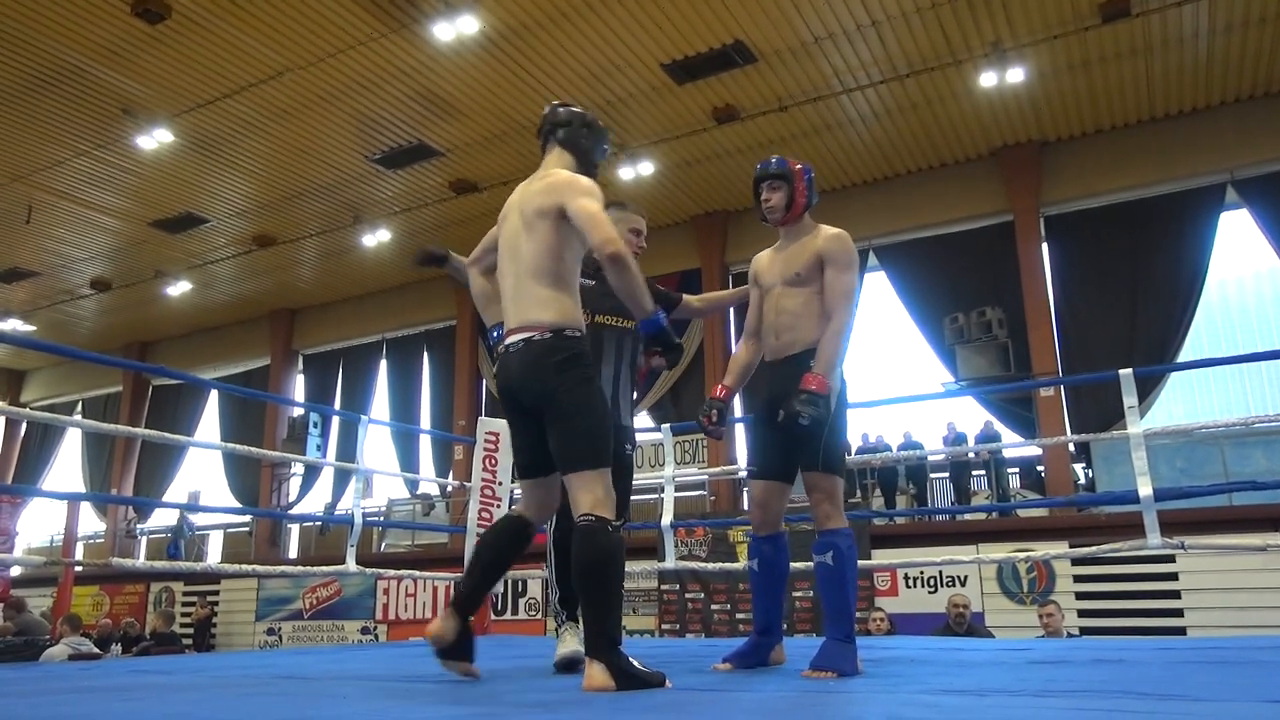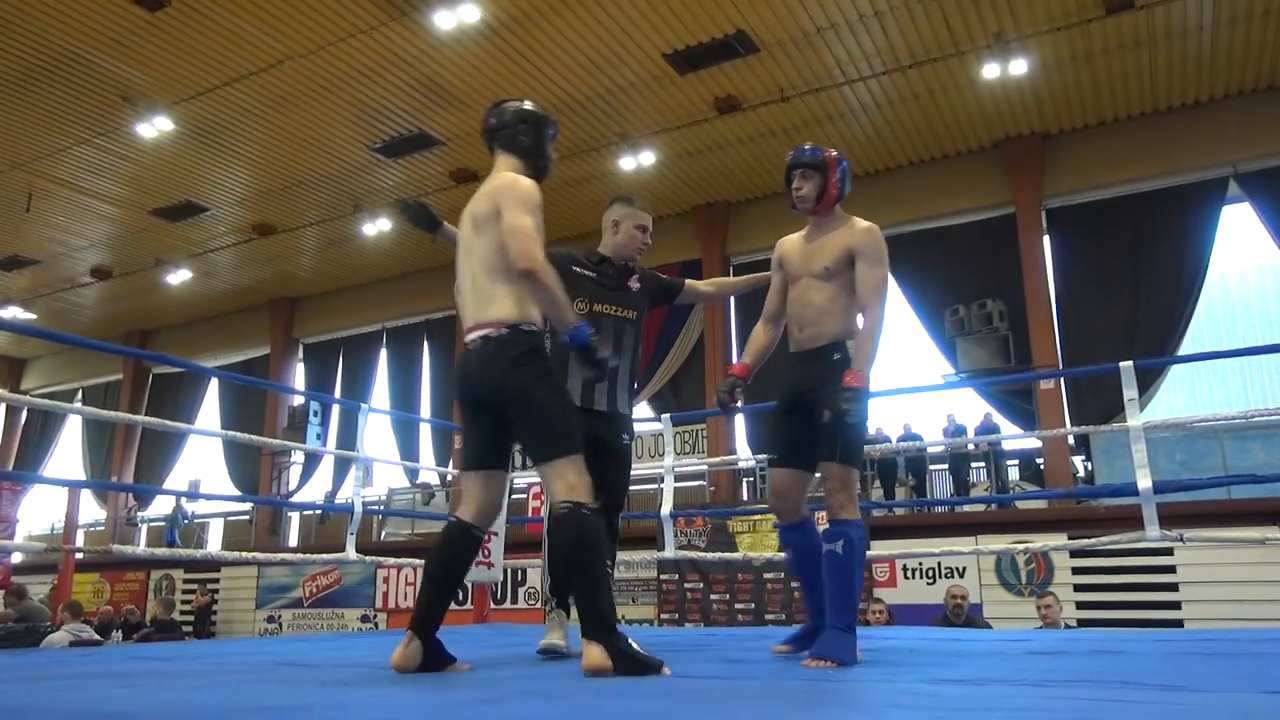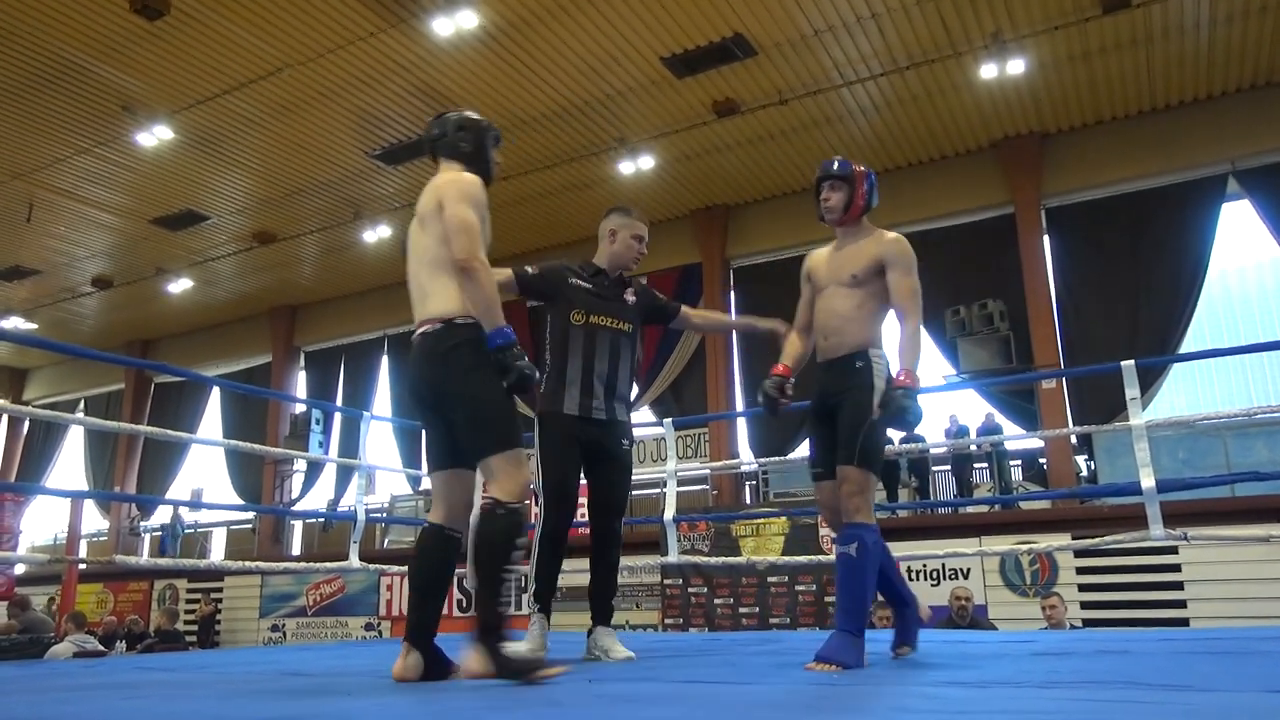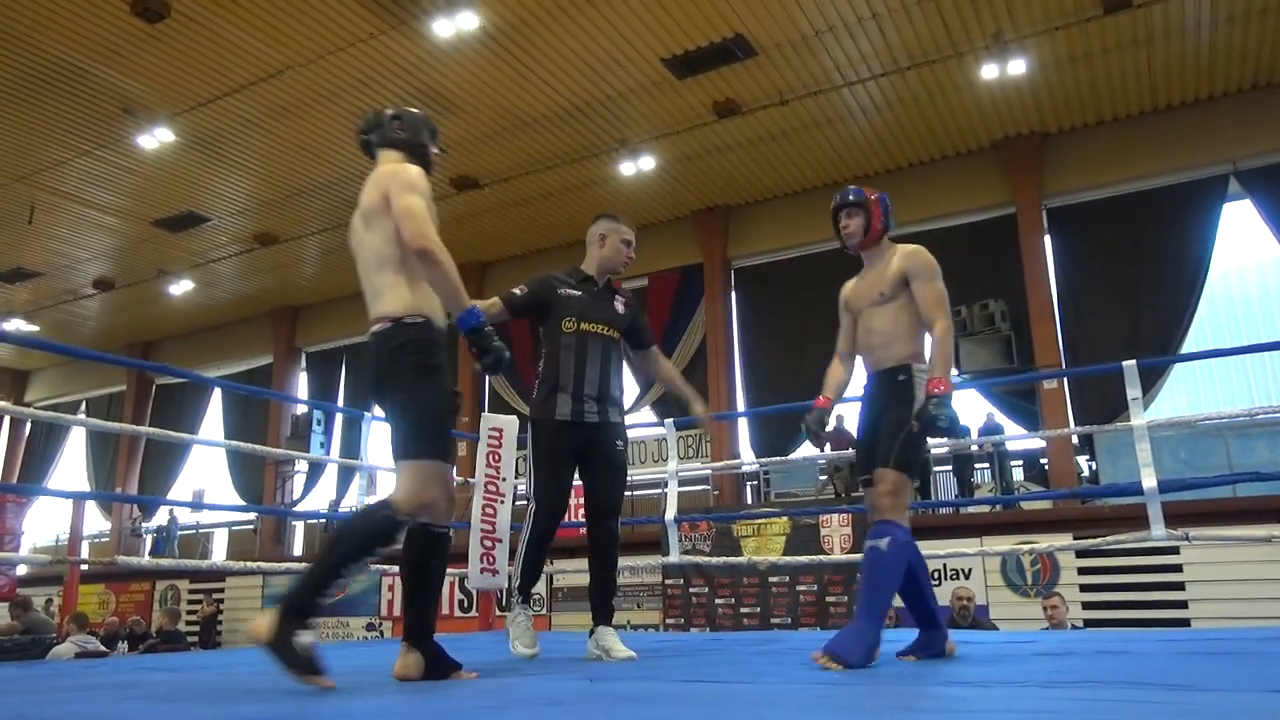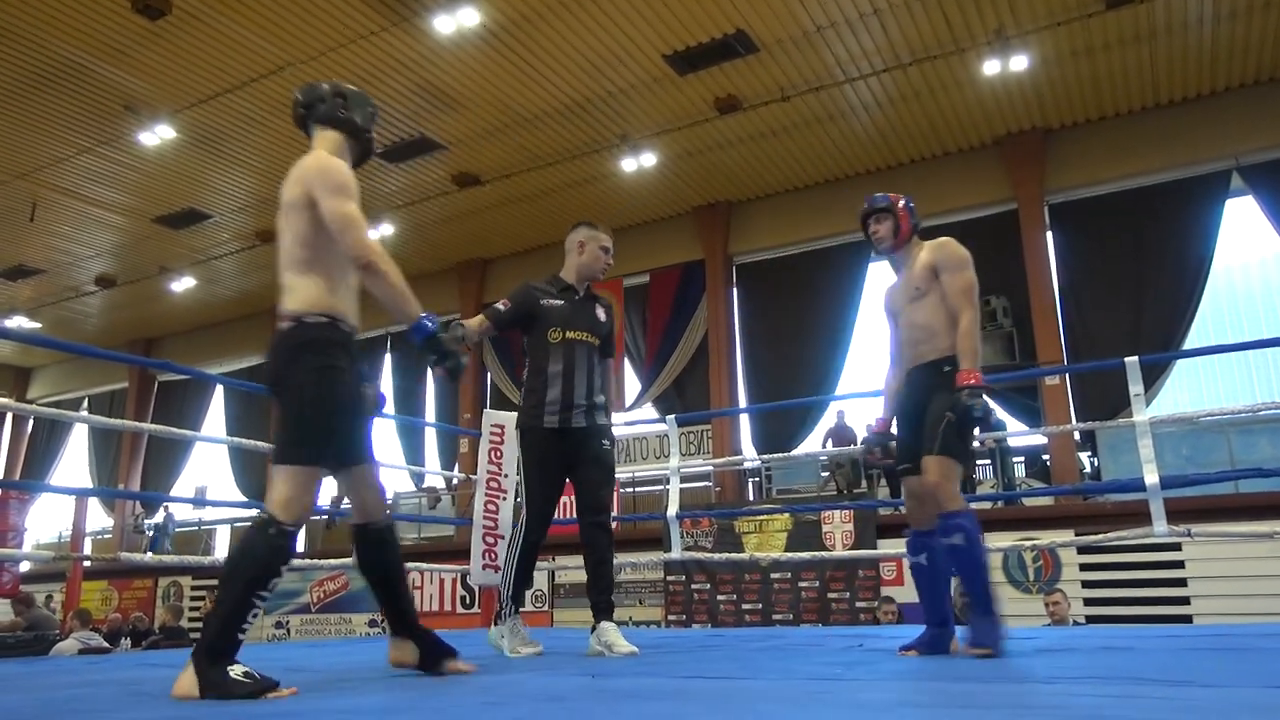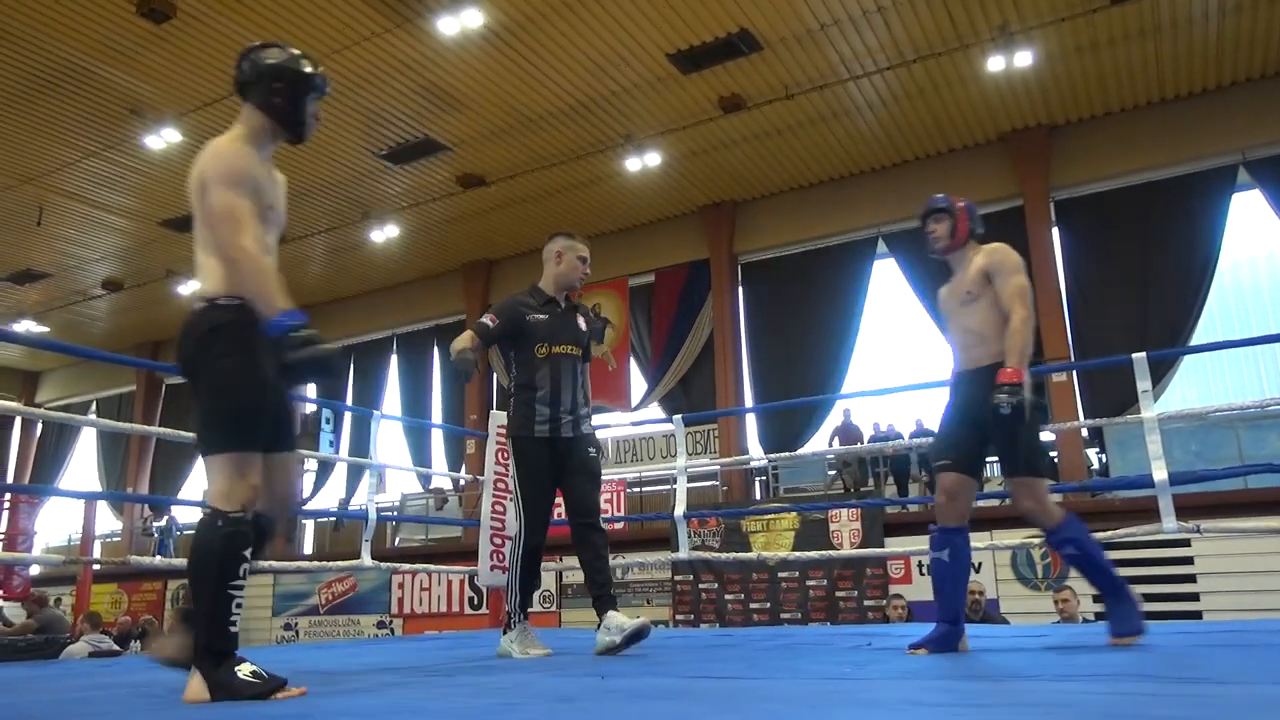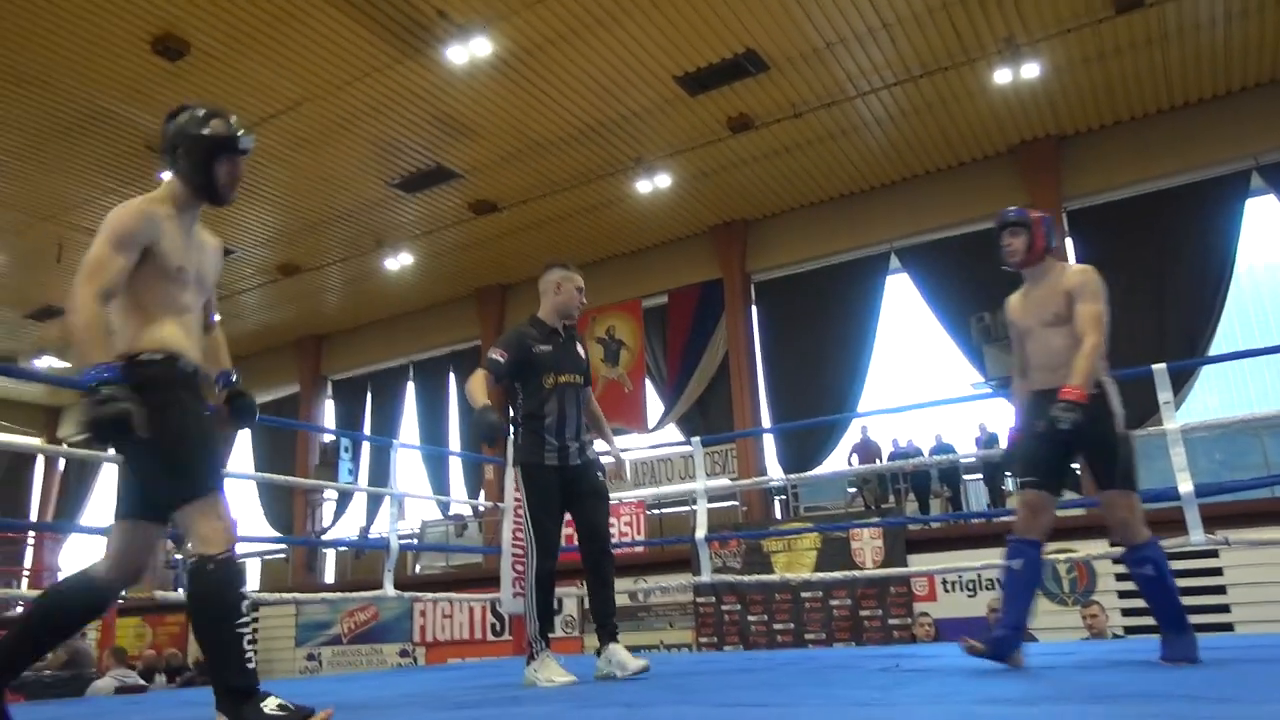
dt=0.2s
person 1, frame 1
left shoulder: (517, 200)
right shoulder: (572, 184)
left elbow: (476, 265)
right elbow: (609, 249)
right wrist: (654, 320)
left hip: (514, 363)
right hip: (557, 356)
left knee: (533, 507)
right knee: (595, 504)
left ankle: (454, 621)
right ankle: (604, 659)
person 1, frame 2
left shoulder: (477, 205)
right shoulder: (515, 188)
right elbow: (529, 265)
right wrist: (583, 337)
left hip: (475, 360)
right hip: (512, 353)
left knee: (477, 507)
right knee: (572, 493)
left ankle: (418, 640)
right ankle: (605, 642)
person 1, frame 3
left shoulder: (426, 207)
right shoulder: (459, 185)
right elbow: (469, 261)
right wrist: (506, 343)
left hip: (428, 359)
right hip: (461, 350)
left knee: (450, 508)
right knee: (510, 488)
left ankle: (418, 650)
right ankle: (486, 643)
person 1, frame 4
left shoulder: (369, 207)
right shoulder: (400, 175)
right elbow: (423, 244)
right wrist: (474, 321)
left hip: (396, 350)
right hip: (415, 344)
left knee: (435, 503)
right knee: (412, 501)
left ankle: (419, 648)
right ankle: (287, 617)
person 1, frame 5
left shoulder: (314, 185)
right shoulder: (326, 172)
right elbow: (365, 256)
left wrist: (348, 376)
right wrist: (428, 329)
left hip: (325, 356)
right hip: (315, 351)
left knee: (371, 501)
right knee: (290, 507)
left ankle: (409, 639)
right ankle: (209, 663)
person 1, frame 6
left shoulder: (269, 176)
right shoulder: (228, 155)
right elbow: (241, 248)
left wrist: (295, 332)
right wrist: (293, 327)
left hip: (257, 341)
right hip: (225, 331)
left knee: (264, 496)
right knee: (234, 499)
left ankle: (203, 644)
right ankle: (214, 667)
person 1, frame 7
left shoulder: (208, 248)
right shoulder: (140, 216)
right elbow: (86, 298)
left wrist: (228, 383)
right wrist: (101, 386)
left hip: (178, 397)
right hip: (143, 392)
left knee: (121, 568)
right knee: (218, 542)
person 2, frame 1
left shoulder: (832, 242)
right shoulder: (761, 263)
left elbow: (841, 318)
left wrist: (817, 382)
right wrist: (724, 391)
left hip: (814, 377)
right hip: (772, 383)
left knee: (825, 505)
right knee: (762, 512)
left ankle: (840, 644)
right ankle: (766, 638)
person 2, frame 2
left shoulder: (861, 236)
right shoulder: (786, 248)
left elbow: (873, 313)
right elbow: (770, 319)
left wrist: (858, 380)
right wrist: (741, 370)
left hip: (838, 366)
right hip: (797, 372)
left knee: (839, 495)
right knee: (784, 500)
left ankle: (839, 633)
right ankle: (822, 614)
person 2, frame 3
left shoulder: (889, 247)
right shoulder: (814, 261)
left elbow: (911, 318)
right elbow: (801, 330)
left wrist: (905, 381)
right wrist: (781, 372)
left hip: (864, 373)
right hip: (825, 380)
left knee: (853, 498)
right knee: (836, 505)
left ankle: (848, 636)
right ankle: (906, 609)
person 2, frame 4
left shoulder: (913, 259)
right shoulder: (851, 289)
left elbow: (941, 327)
right elbow: (843, 358)
left wrist: (939, 391)
right wrist: (824, 406)
left hip: (909, 386)
right hip: (875, 394)
left knee: (888, 499)
right knee: (882, 513)
left ankle: (865, 631)
right ankle: (931, 632)
person 2, frame 5
left shoulder: (944, 252)
right shoulder: (892, 291)
left elbow: (968, 317)
left wrist: (970, 384)
right wrist: (884, 418)
left hip: (950, 381)
right hip: (915, 389)
left knee: (939, 487)
right knee: (919, 507)
left ankle: (983, 615)
right ankle: (938, 629)
person 2, frame 6
left shoulder: (996, 258)
right shoulder: (945, 291)
left elbow: (1020, 316)
left wrist: (1010, 376)
right wrist: (951, 415)
left hip: (1004, 387)
right hip: (965, 395)
left knee: (1035, 505)
right knee: (947, 504)
left ankle: (1121, 603)
right ankle: (948, 628)
person 2, frame 7
left shoulder: (1078, 279)
right shoulder: (1014, 303)
left elbow: (1094, 340)
left wrist: (1072, 396)
right wrist: (1020, 428)
left hip: (1089, 402)
right hip: (1042, 408)
left knee: (1126, 520)
right knee: (1028, 517)
left ankle: (1177, 631)
right ankle: (1007, 634)
person 3, frame 1
left shoulder: (642, 292)
left elbow: (700, 305)
left wrist: (752, 291)
right wrist: (450, 261)
left hip: (617, 425)
left knee: (613, 525)
right knee: (568, 520)
right ankle: (568, 625)
person 3, frame 2
left shoulder: (646, 283)
right shoulder: (568, 265)
left elbow: (707, 287)
left wrist: (772, 276)
right wrist: (440, 228)
left hip: (616, 419)
right hip: (571, 411)
left knee: (608, 517)
right ankle: (558, 618)
person 3, frame 3
left shoulder: (639, 295)
right shoulder: (563, 277)
left elbow: (696, 319)
right elbow: (497, 279)
left wrist: (757, 324)
left hip: (612, 423)
right hip: (560, 417)
left knee: (609, 524)
right knee: (556, 516)
left ankle: (602, 628)
right ankle: (539, 621)
person 3, frame 4
left shoulder: (626, 304)
right shoulder: (553, 287)
left elbow: (654, 360)
right elbow: (494, 308)
left wrist: (694, 403)
left hip: (606, 426)
right hip: (555, 424)
left knee: (606, 525)
right knee: (545, 516)
left ankle: (602, 628)
right ankle: (521, 605)
person 3, frame 5
left shoulder: (602, 310)
right shoulder: (536, 295)
right elbow: (481, 324)
left wrist: (608, 415)
right wrist: (464, 332)
left hip: (592, 429)
right hip: (543, 427)
left knee: (598, 523)
right knee: (534, 523)
left ankle: (604, 626)
right ankle: (505, 621)
person 3, frame 6
left shoulder: (580, 318)
right shoulder: (518, 308)
right elbow: (466, 341)
left wrist: (590, 424)
right wrist: (465, 354)
left hip: (576, 435)
right hip: (532, 436)
left knee: (589, 523)
right knee: (532, 529)
left ankle: (608, 619)
right ankle: (515, 629)
person 3, frame 7
left shoulder: (575, 344)
right shoulder: (521, 338)
right elbow: (478, 380)
left wrist: (610, 441)
right wrist: (485, 410)
left hip: (581, 460)
right hip: (539, 462)
left knee: (598, 546)
right knee: (544, 554)
left ankle: (609, 646)
right ankle: (539, 656)
